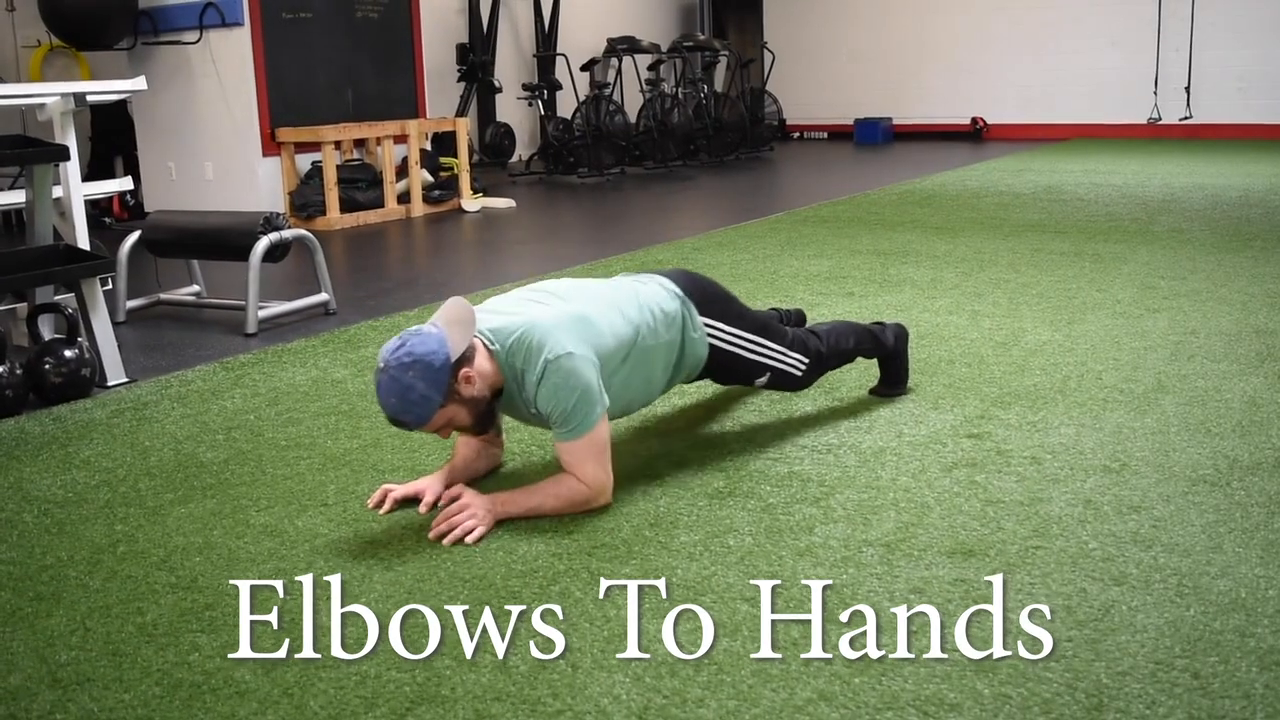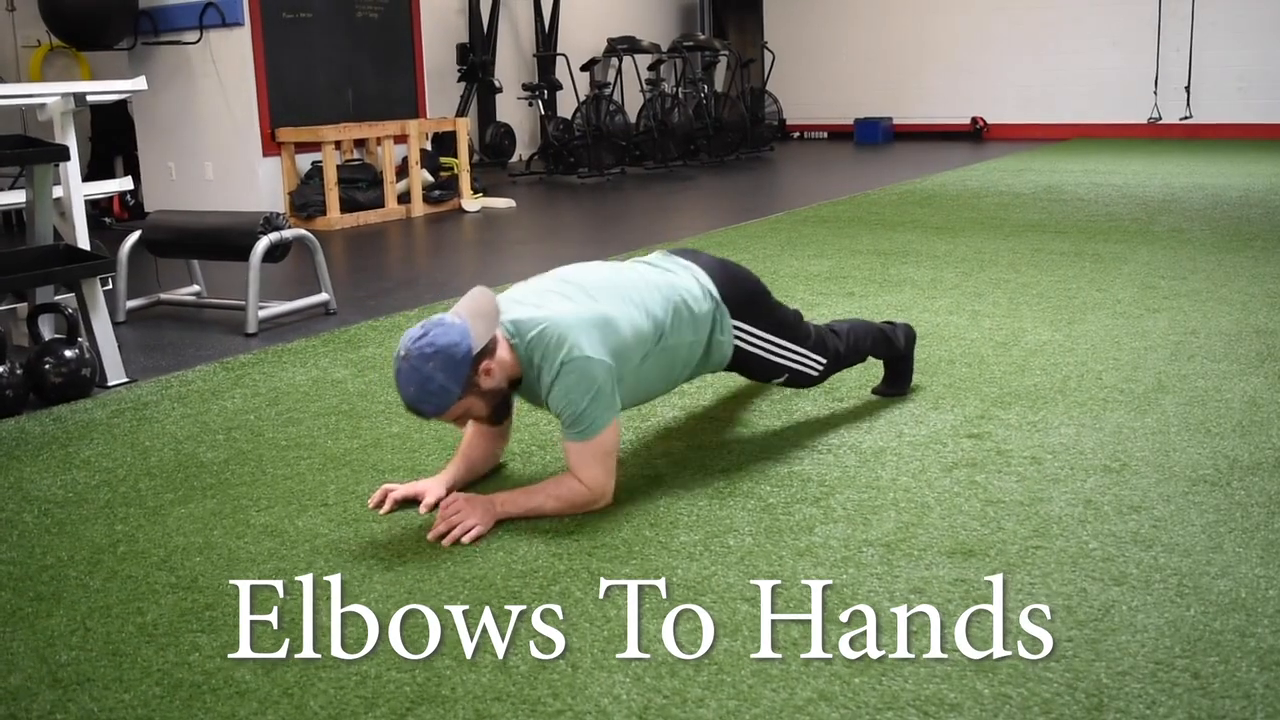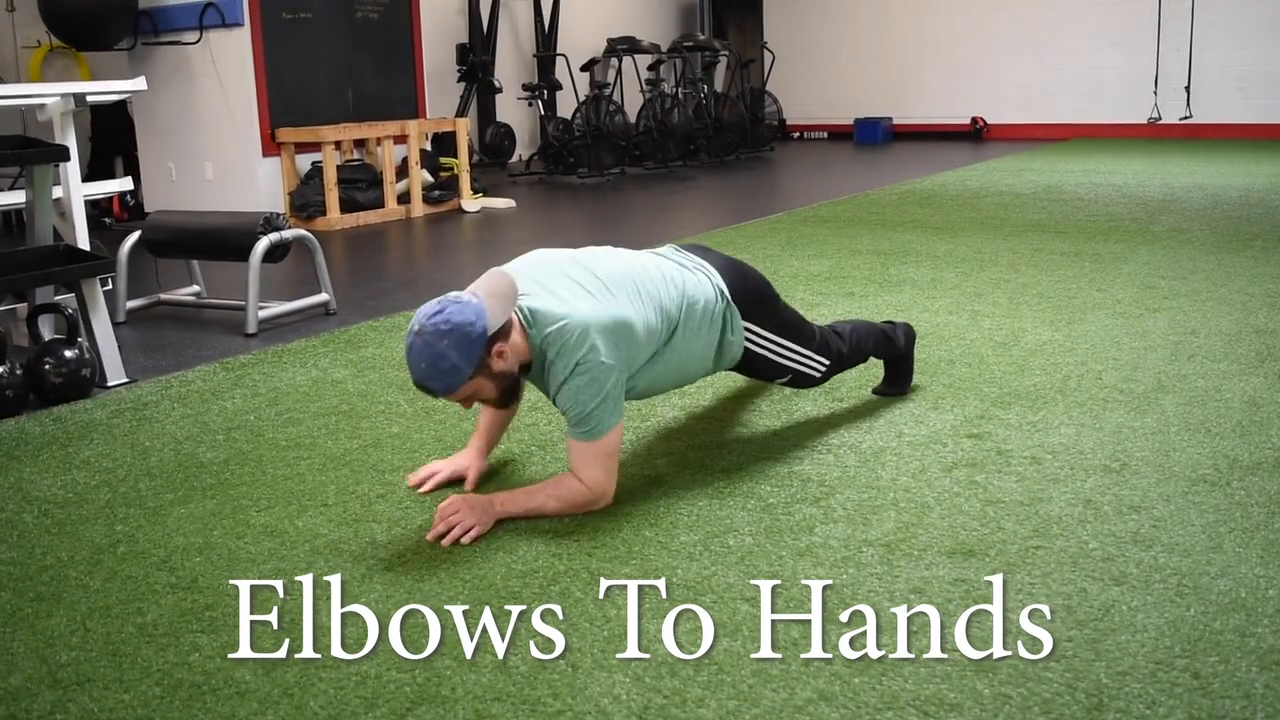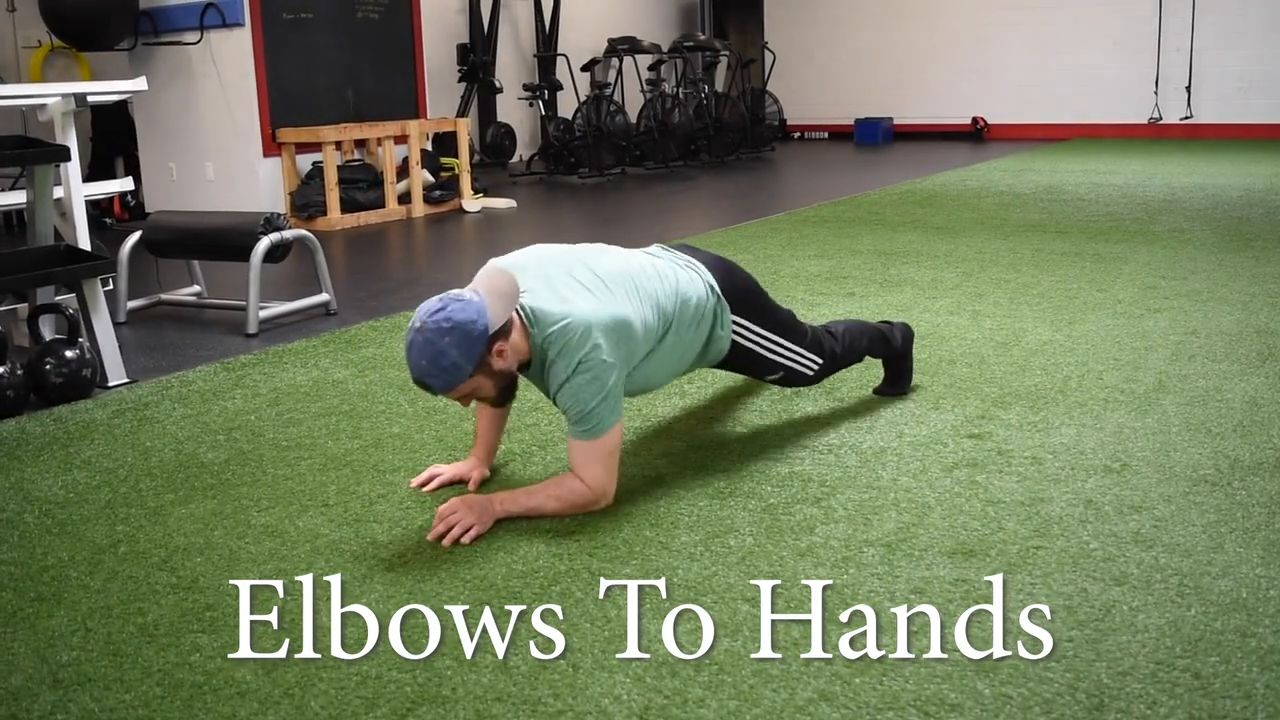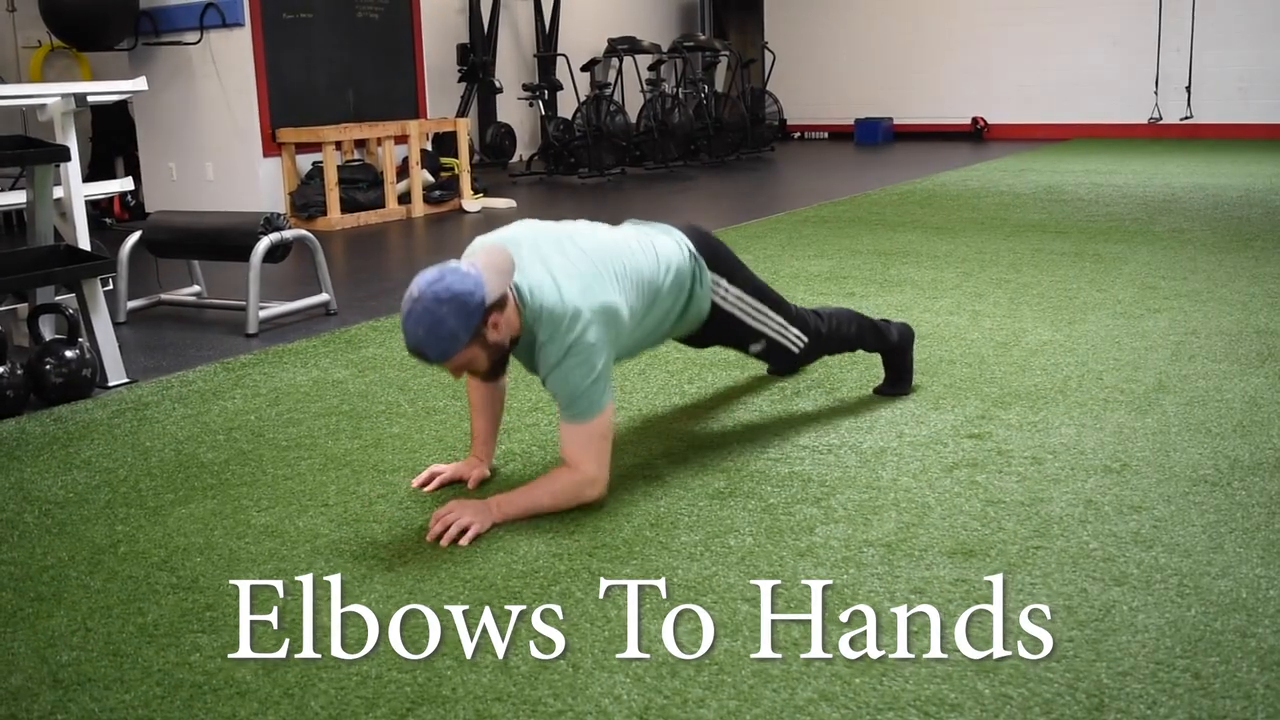
dt=0.2s
person 1, frame 1
left shoulder: (553, 364)
right shoulder: (464, 347)
left elbow: (593, 486)
right elbow: (486, 446)
left wrist: (493, 507)
right wrist: (440, 477)
left hip: (689, 316)
right hip: (646, 299)
left knee: (803, 361)
left ankle: (885, 341)
right ankle: (782, 318)
person 1, frame 2
left shoulder: (570, 358)
right shoulder: (486, 330)
left elbow: (594, 487)
right elbow: (492, 434)
left wrist: (491, 507)
right wrist: (450, 478)
left hip: (719, 308)
right hip: (673, 274)
left knee: (818, 356)
left ankle: (891, 340)
right ankle: (783, 319)
person 1, frame 3
left shoulder: (581, 355)
right shoulder: (500, 291)
left elbow: (596, 489)
right elbow: (511, 379)
left wrist: (494, 505)
right wrist: (476, 452)
left hip: (726, 309)
right hip: (679, 269)
left knee: (820, 359)
left ankle: (893, 341)
person 1, frame 4
left shoulder: (579, 351)
right shoulder: (492, 290)
left elbow: (595, 488)
right elbow: (502, 377)
left wrist: (492, 505)
right wrist: (479, 459)
left hip: (713, 306)
right hip: (666, 268)
left knee: (814, 357)
left ankle: (891, 341)
right ankle: (795, 332)
person 1, frame 5
left shoulder: (571, 329)
right shoulder: (479, 274)
left elbow: (590, 479)
right elbow: (487, 373)
left wrist: (494, 509)
right wrist: (478, 459)
left hip: (695, 275)
right hip: (646, 254)
left knee: (802, 337)
left ankle: (890, 339)
right ankle: (779, 348)
